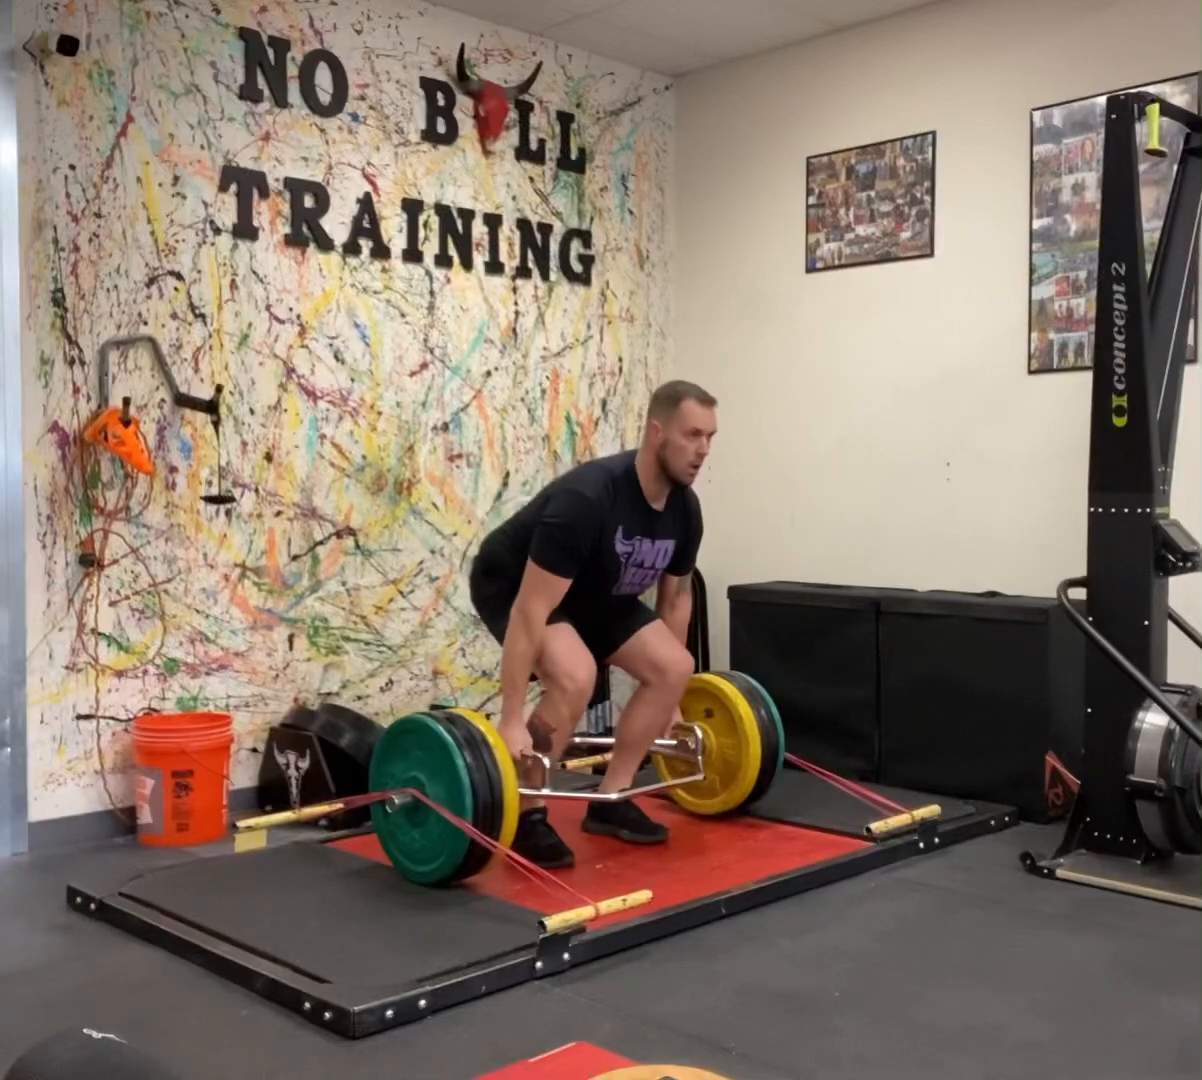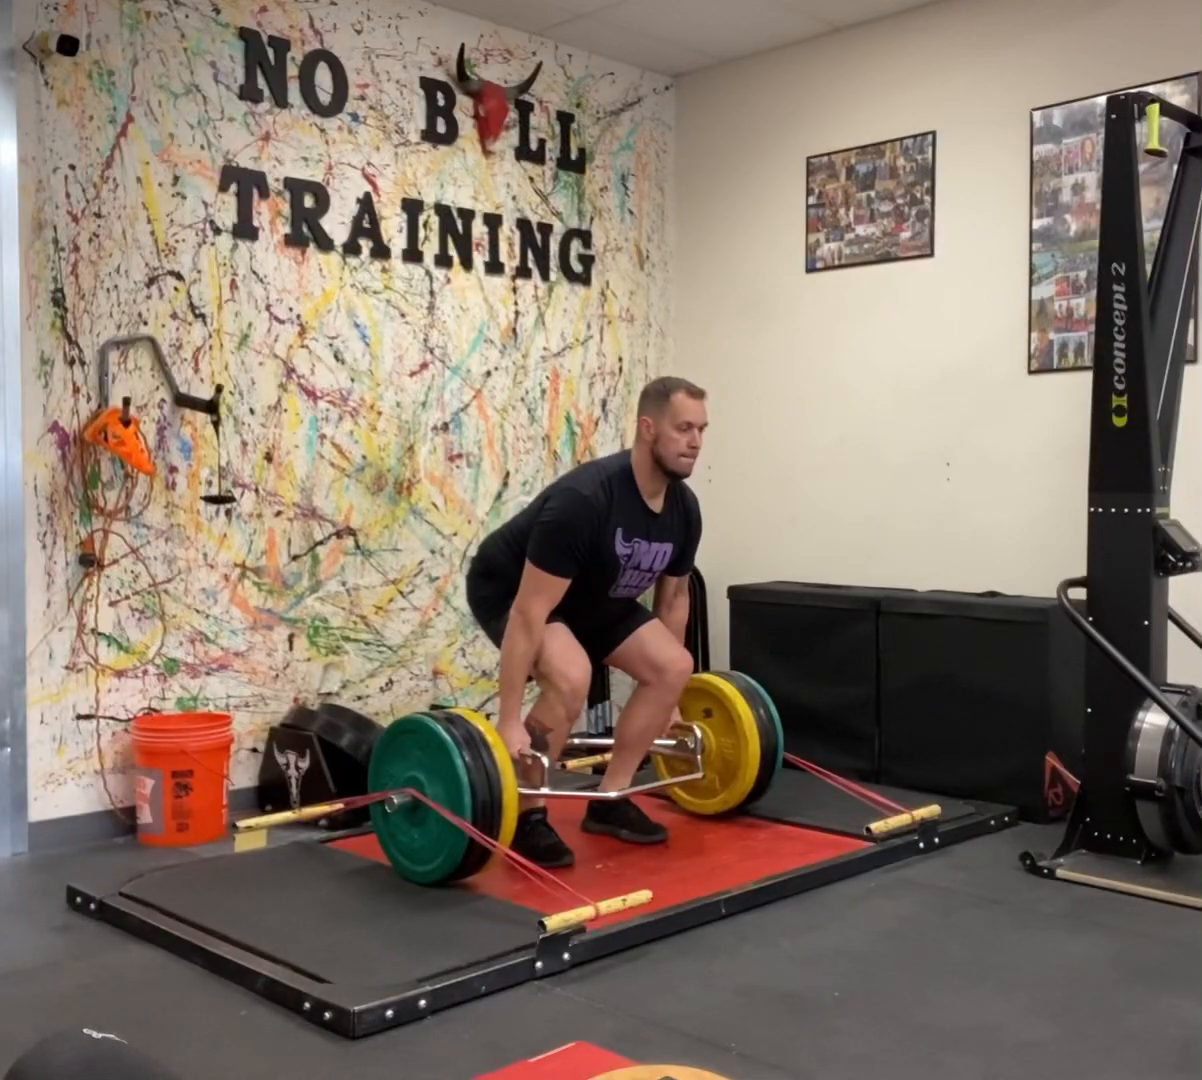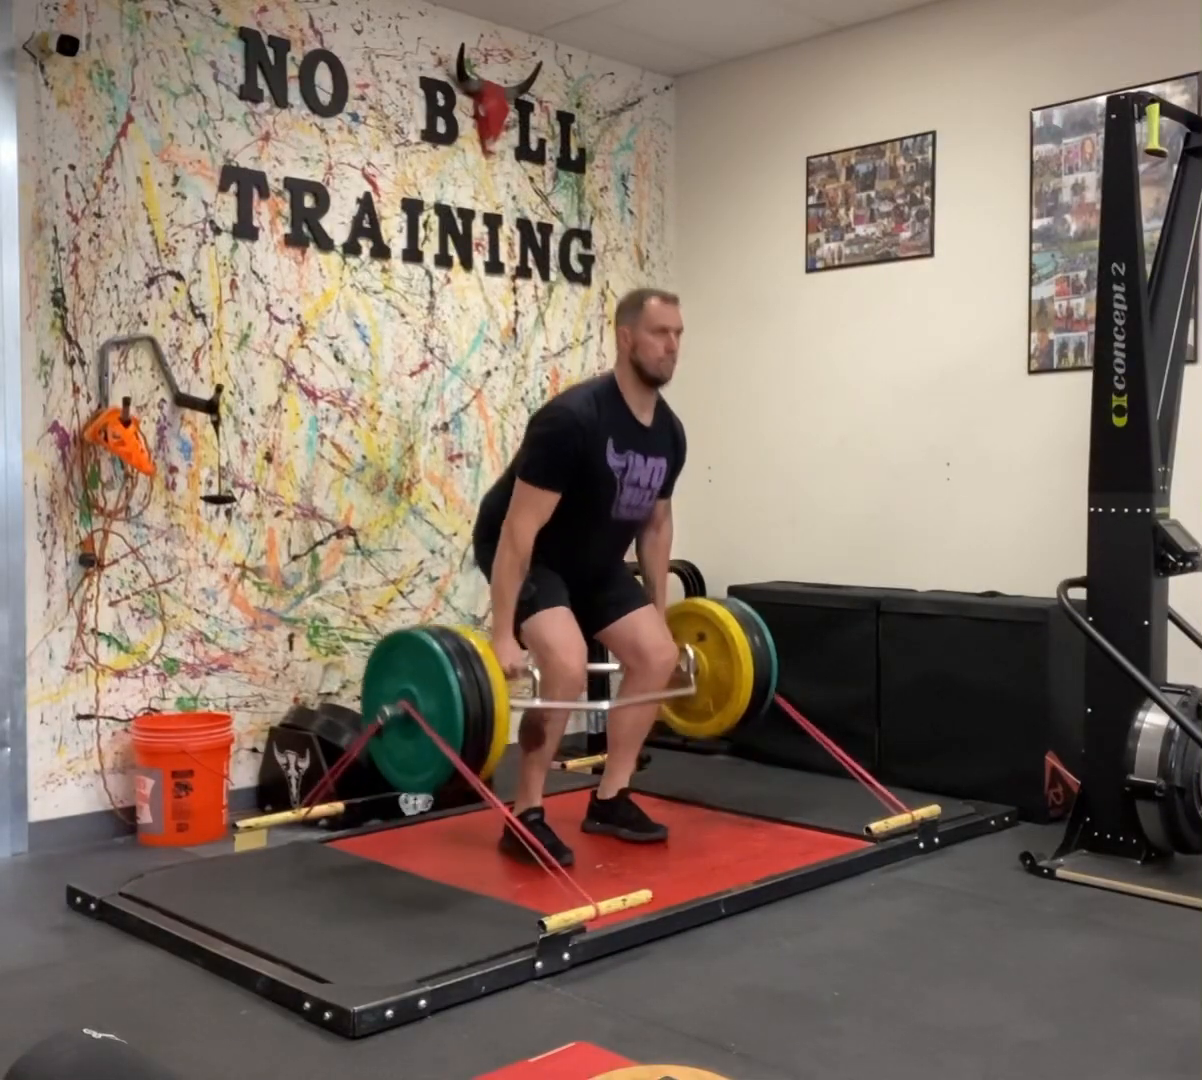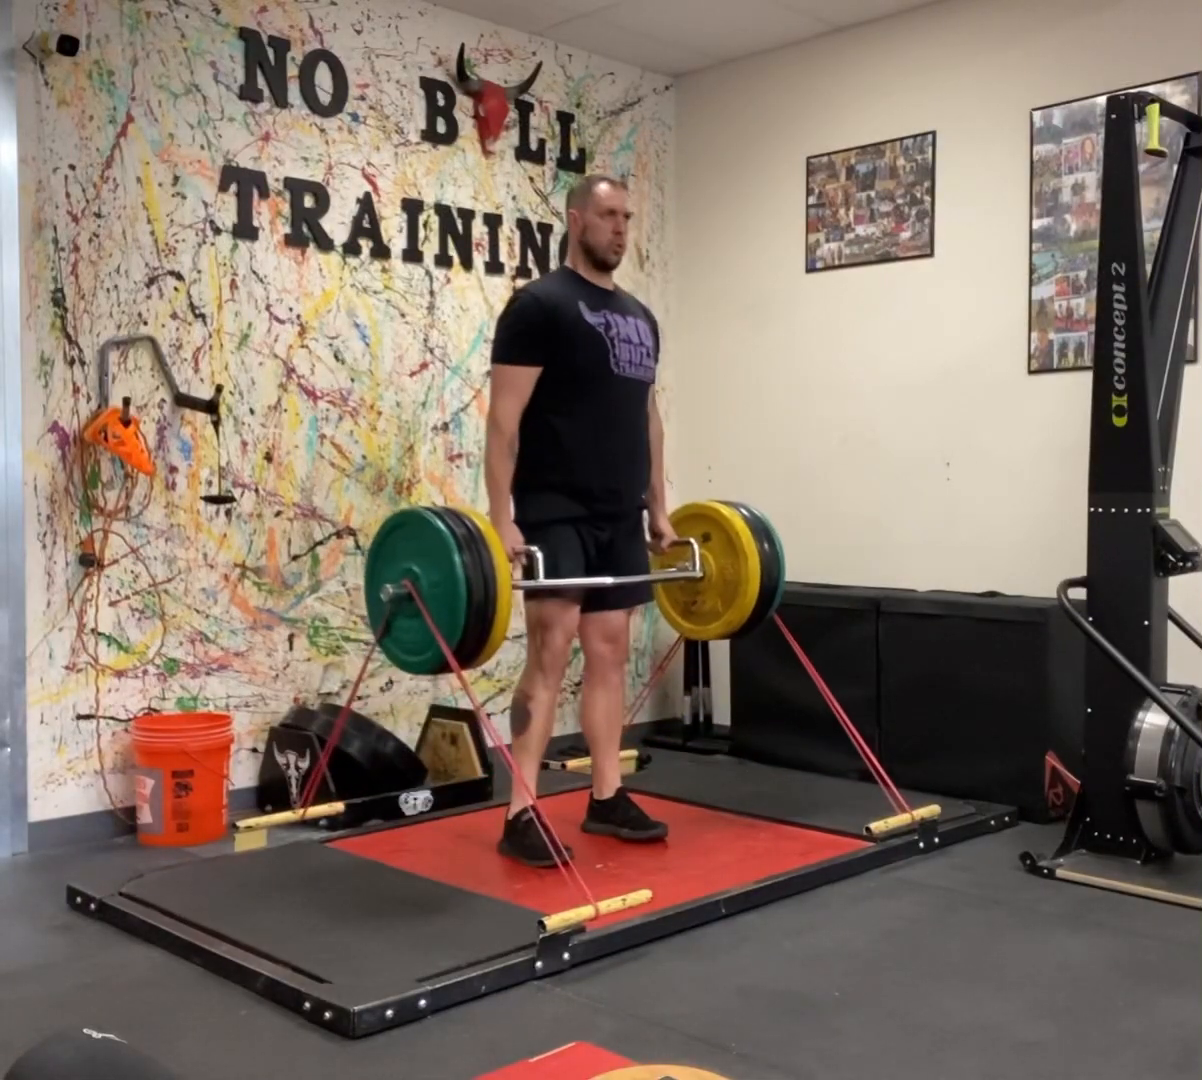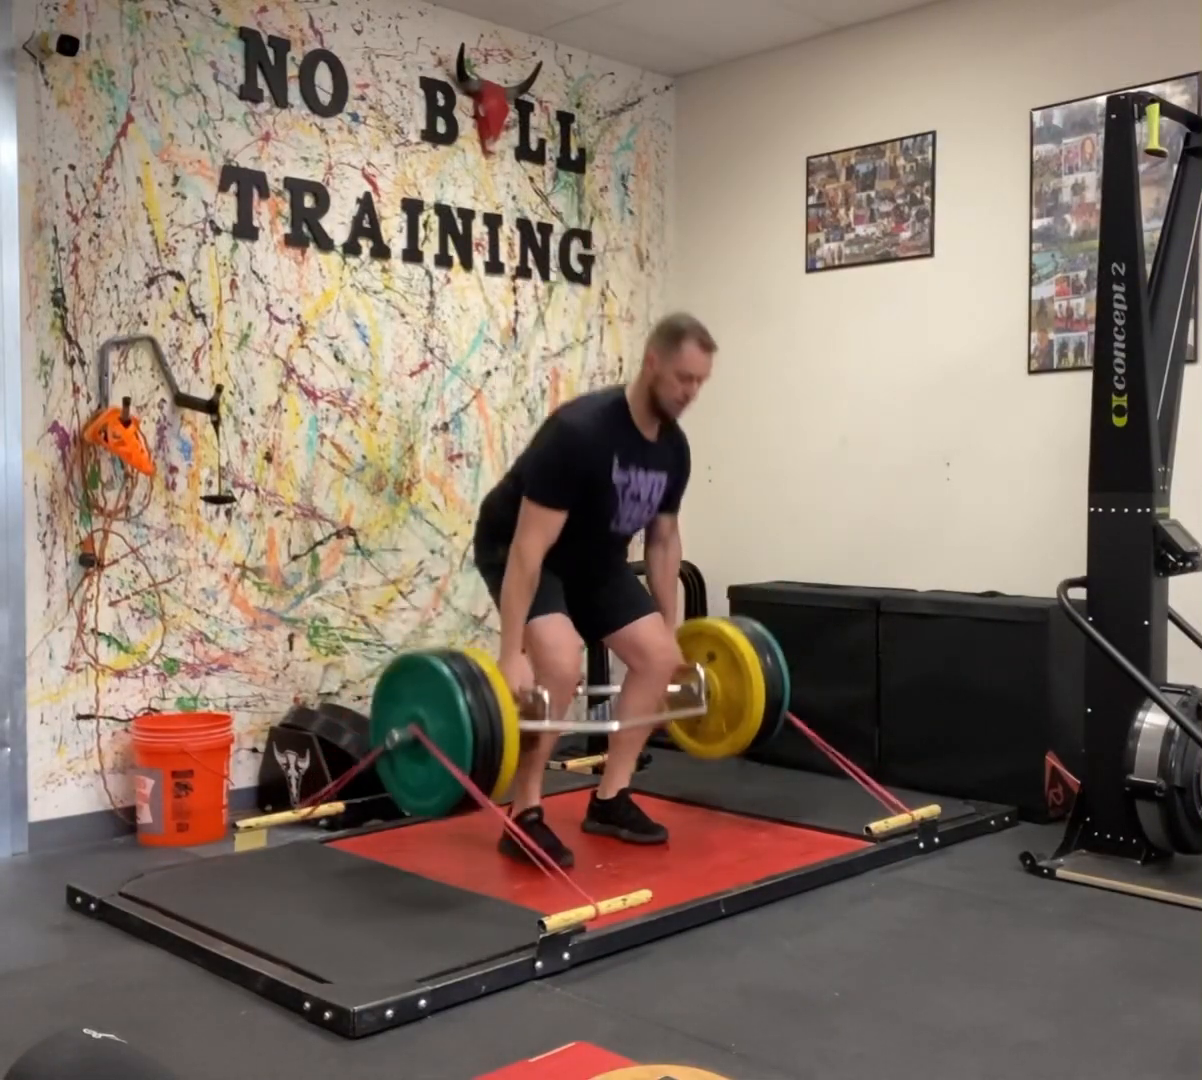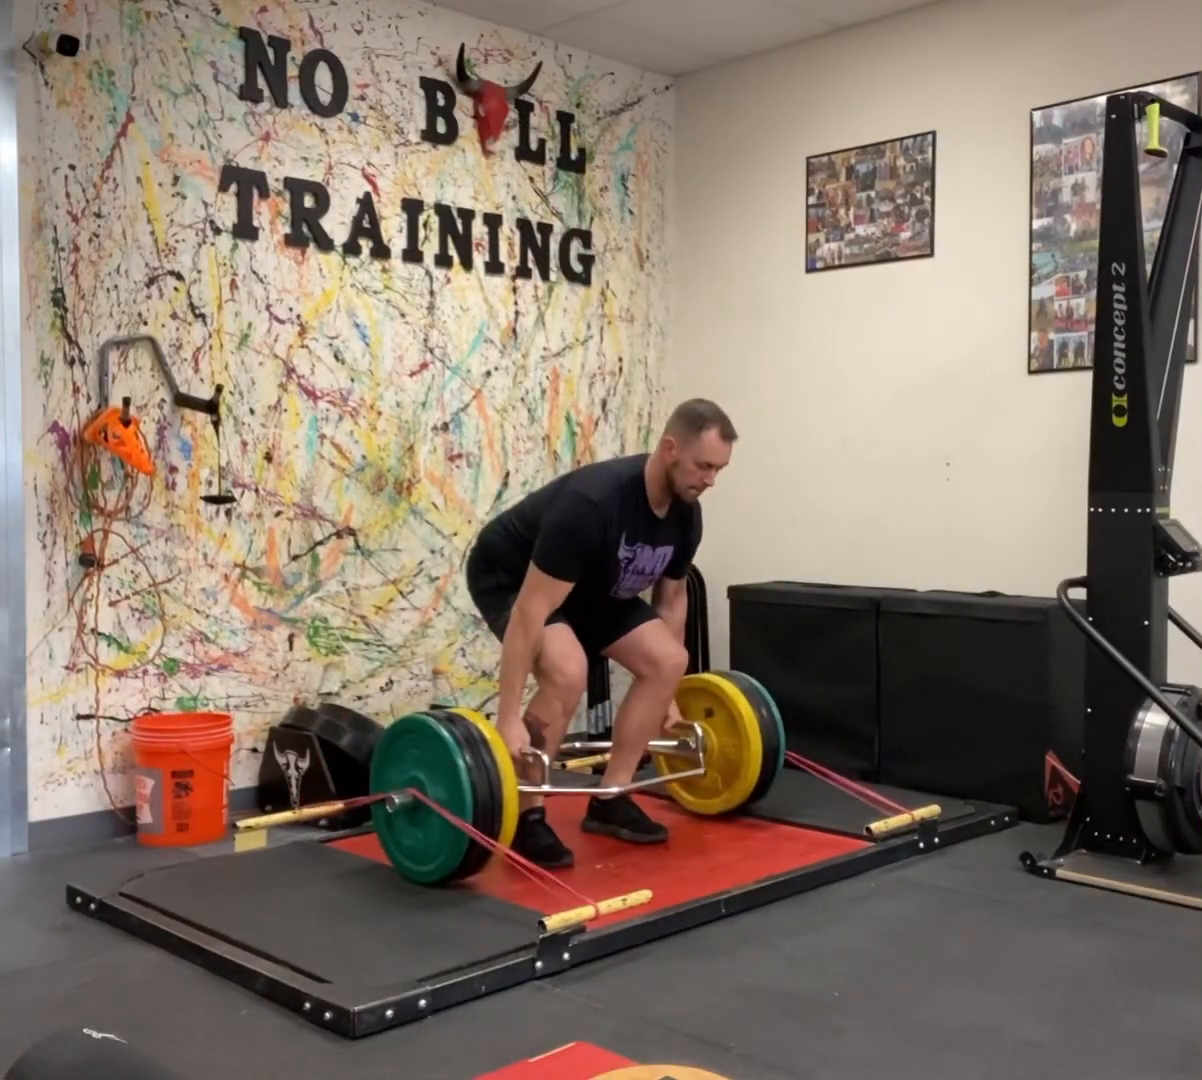
dt=0.5s
person 1, frame 1
left shoulder: (684, 509)
right shoulder: (586, 501)
left elbow: (676, 597)
right elbow: (531, 612)
left wrist: (673, 706)
right wrist: (510, 722)
right hip: (511, 586)
left knee: (674, 668)
right knee: (575, 677)
left ankle: (609, 800)
right ankle: (526, 817)
person 1, frame 2
left shoulder: (683, 510)
right shoulder: (584, 501)
left elbow: (673, 599)
right elbow: (529, 613)
left wrist: (671, 706)
right wrist: (510, 723)
right hip: (508, 589)
left knee: (673, 667)
right knee: (570, 678)
left ankle: (609, 800)
right ankle: (526, 817)
person 1, frame 3
left shoulder: (668, 431)
right shoulder: (573, 420)
left elbow: (656, 524)
right elbow: (519, 529)
left wrist: (660, 614)
right wrist: (503, 639)
left hip: (595, 561)
right hip: (532, 558)
left knee: (661, 655)
right knee: (567, 666)
left ankle: (609, 800)
right ankle: (524, 817)
person 1, frame 4
left shoulder: (639, 315)
right shoulder: (540, 304)
right elbow: (504, 416)
left wrist: (657, 507)
right wrist: (502, 519)
left hip: (619, 514)
right hip: (554, 513)
left knee: (609, 655)
right knee: (551, 654)
left ankle: (606, 798)
right ankle: (521, 814)
person 1, frame 5
left shoulder: (674, 447)
right shoulder: (581, 433)
left elbow: (664, 541)
right elbow: (528, 547)
left wrist: (671, 634)
right wrist: (511, 657)
left hip: (593, 558)
right hip: (518, 547)
left knee: (657, 657)
right knee: (562, 665)
left ankle: (610, 799)
right ankle: (524, 815)
person 1, frame 6
left shoulder: (685, 516)
right shoulder: (591, 504)
left elbow: (671, 600)
right elbow: (530, 614)
left wrist: (671, 701)
right wrist: (508, 720)
right hip: (508, 576)
left knee: (667, 662)
right knee: (567, 672)
left ankle: (610, 799)
right ankle: (525, 816)
